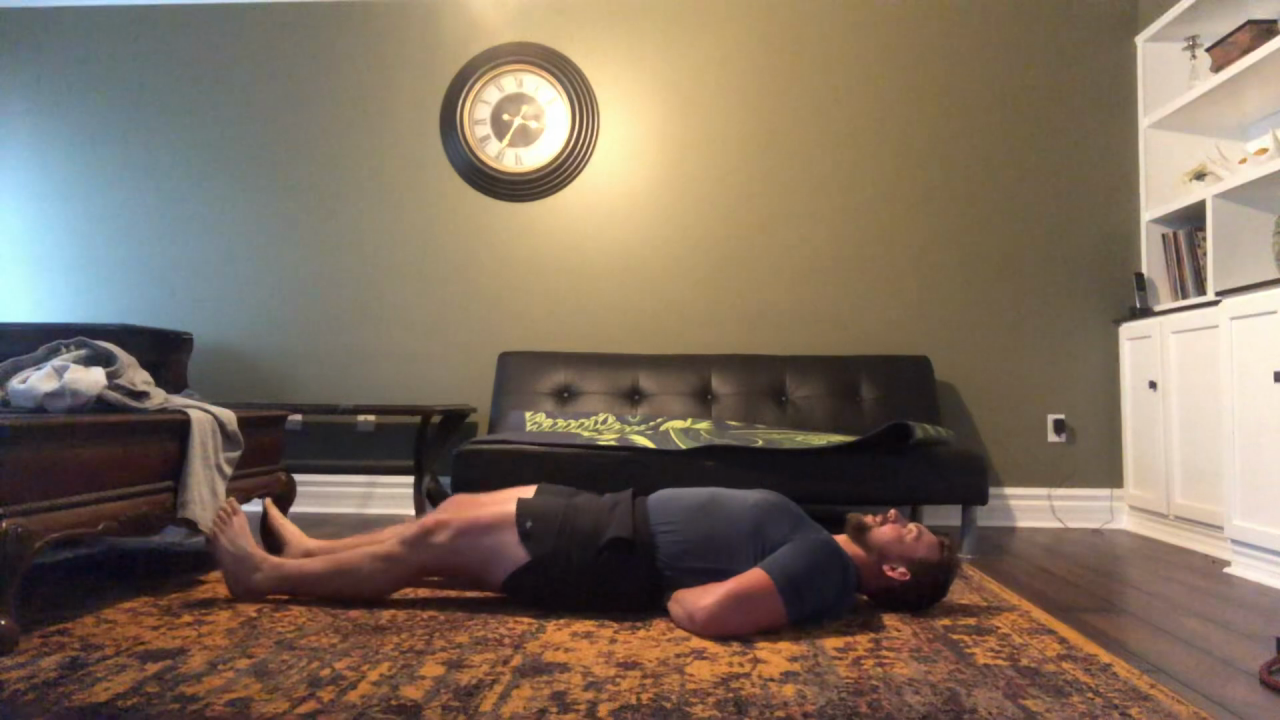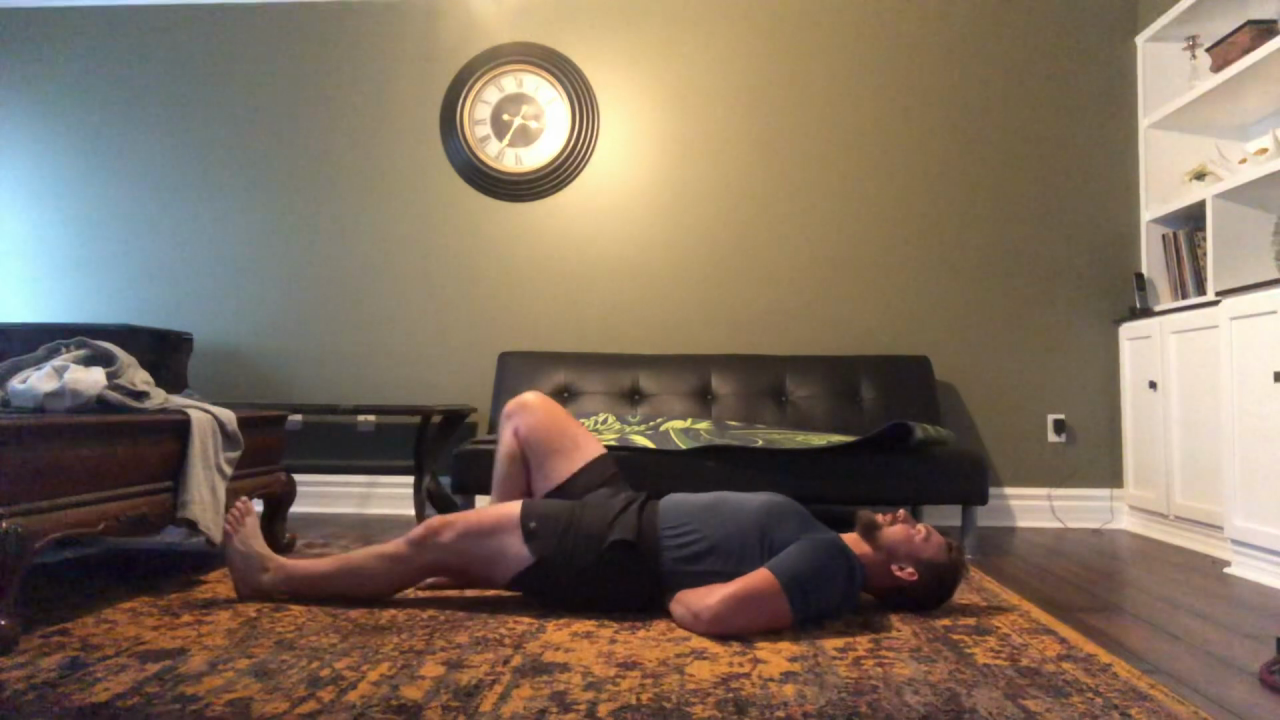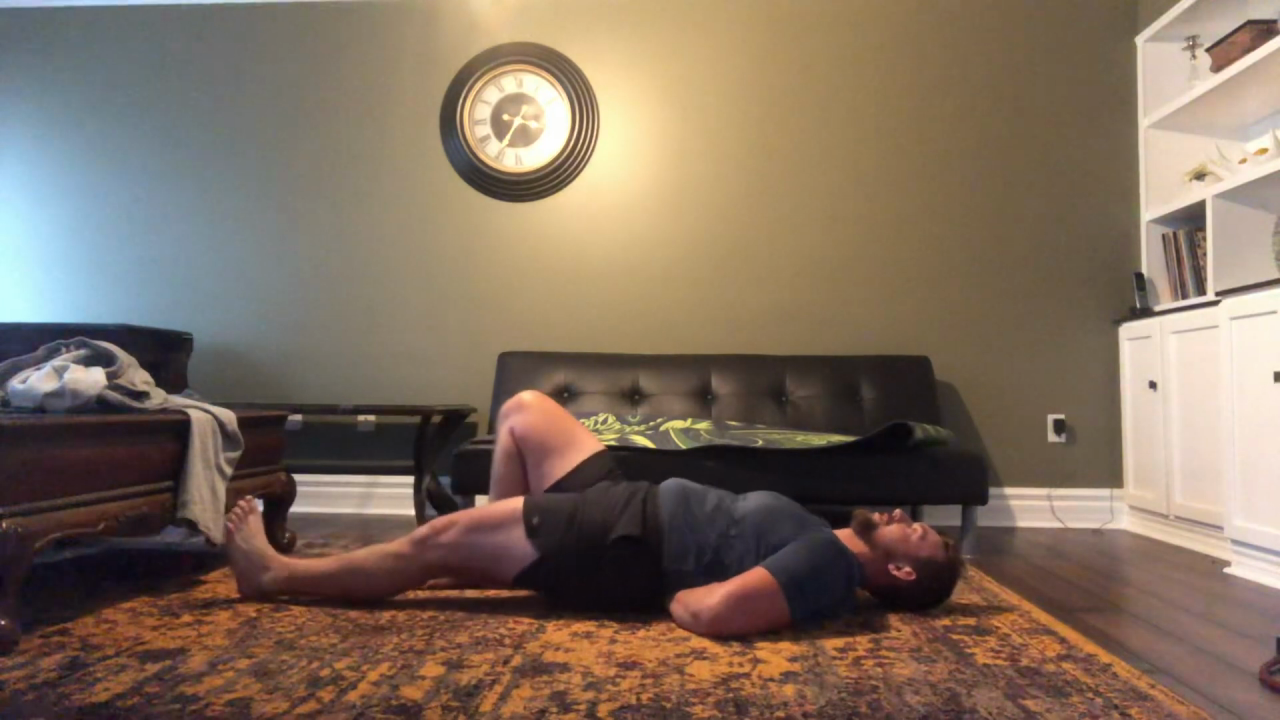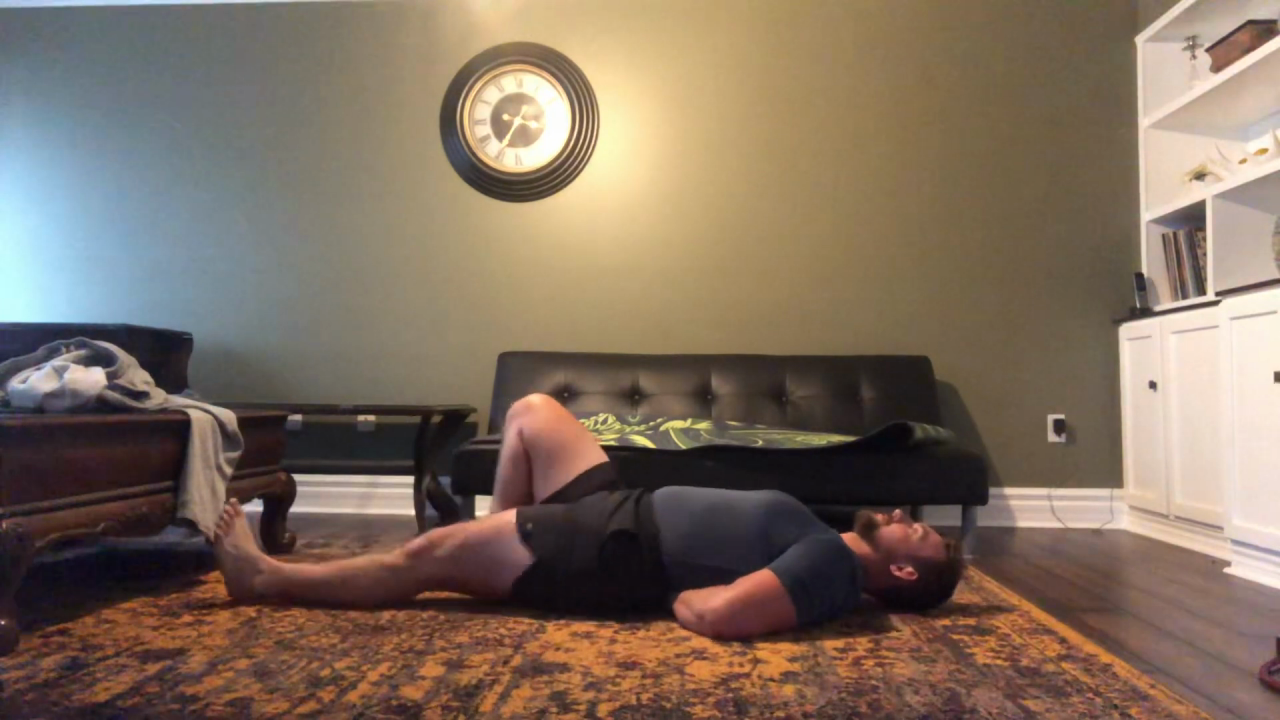
dt=0.7s
person 1, frame 1
left shoulder: (826, 569)
right shoulder: (822, 549)
left elbow: (708, 612)
left wrist: (664, 589)
left hip: (620, 555)
right hip: (625, 516)
left knee: (433, 543)
right knee: (459, 506)
left ankle: (266, 574)
right ankle: (312, 549)
person 1, frame 2
left shoulder: (831, 569)
right shoulder: (827, 547)
left elbow: (711, 613)
left wrist: (667, 594)
left hip: (622, 556)
right hip: (632, 515)
left knee: (432, 540)
right knee: (525, 411)
left ankle: (272, 575)
right ankle: (493, 557)
person 1, frame 3
left shoulder: (828, 566)
right shoulder: (824, 543)
left elbow: (712, 613)
left wrist: (661, 592)
left hip: (622, 548)
right hip: (633, 505)
left knee: (435, 541)
right knee: (523, 410)
left ankle: (274, 574)
right ankle: (493, 554)
person 1, frame 4
left shoulder: (833, 569)
right shoulder: (827, 546)
left elbow: (720, 614)
left wrist: (666, 593)
left hip: (619, 558)
right hip: (627, 511)
left knee: (428, 554)
right knee: (531, 412)
left ankle: (264, 578)
right ankle: (495, 555)
